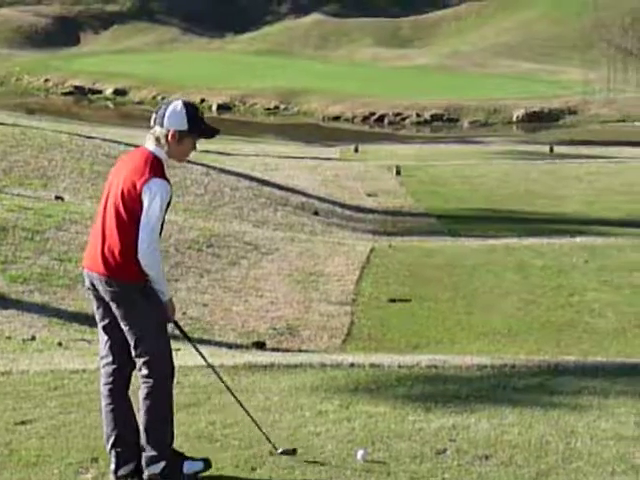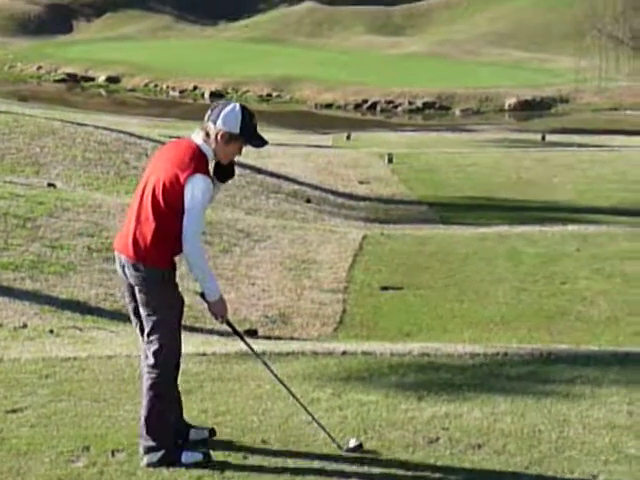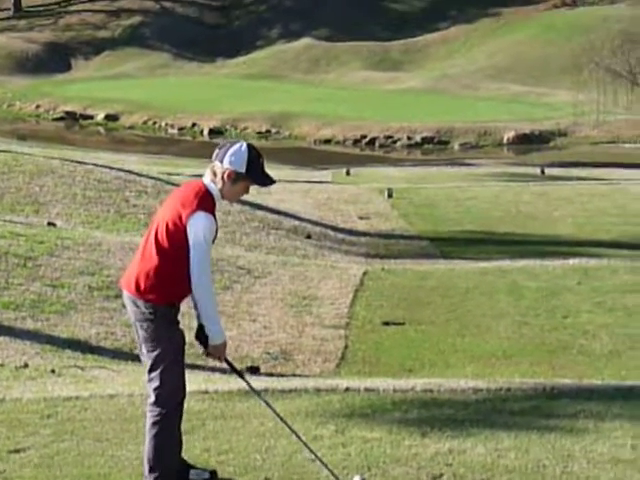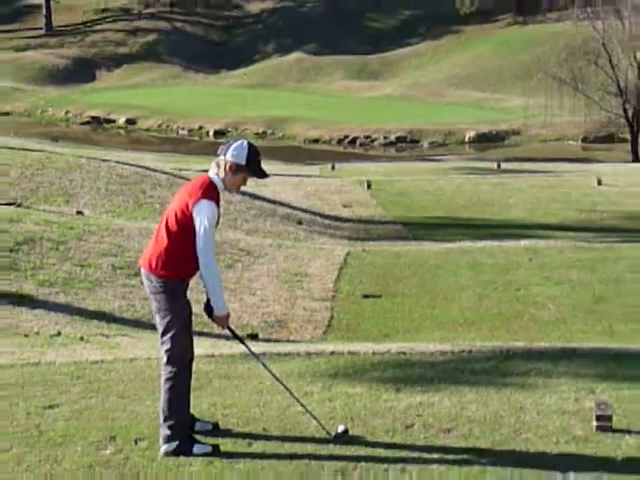
dt=1s
person 1, frame 1
left shoulder: (128, 160)
right shoulder: (155, 180)
right elbow: (147, 249)
left wrist: (155, 292)
right wrist: (165, 295)
left hip: (95, 271)
right hip: (124, 281)
left knee: (114, 369)
right knee: (156, 369)
person 1, frame 2
left shoulder: (174, 148)
right shoulder: (197, 174)
right elbow: (191, 243)
left wrist: (219, 182)
right wrist: (213, 294)
left hip: (128, 254)
right hip: (151, 265)
left knee: (158, 349)
right knee: (162, 355)
left ankle: (170, 426)
right ankle: (158, 446)
person 1, frame 3
left shoulder: (191, 192)
right shoulder: (202, 213)
left elbow: (191, 272)
right elbow: (201, 280)
left wrist: (205, 325)
right wrist: (216, 335)
left hip: (142, 294)
right hip: (153, 303)
left knee: (169, 389)
right knee: (166, 394)
person 1, frame 4
left shoulder: (201, 186)
right shoulder: (206, 200)
left elbow: (198, 252)
right elbow: (206, 258)
left wrist: (213, 300)
right wrist: (220, 307)
left hip: (164, 273)
right hip: (165, 278)
left knee: (182, 352)
right knee: (177, 356)
left ankle: (180, 418)
right ankle: (174, 437)
